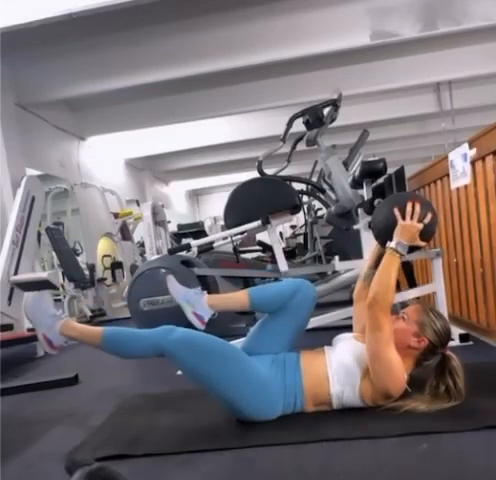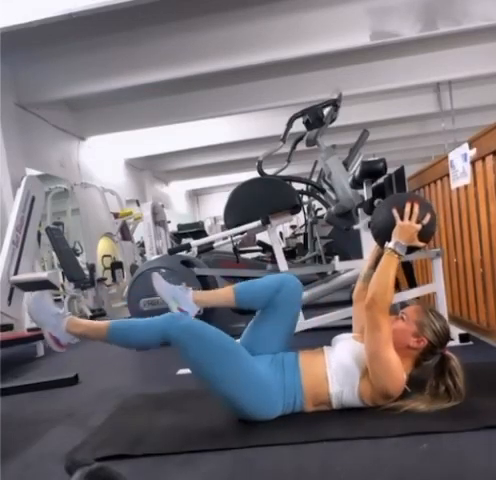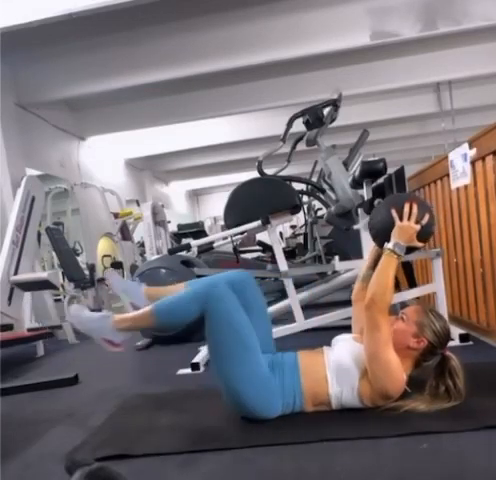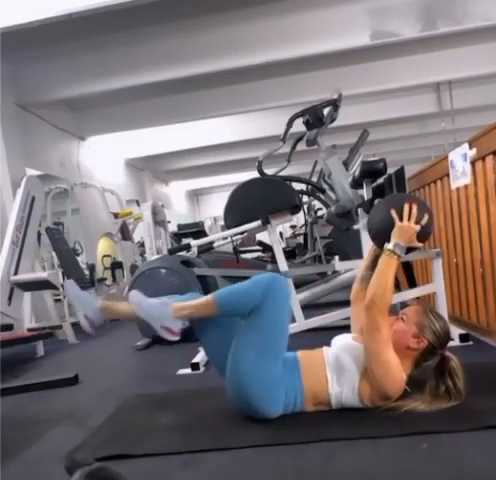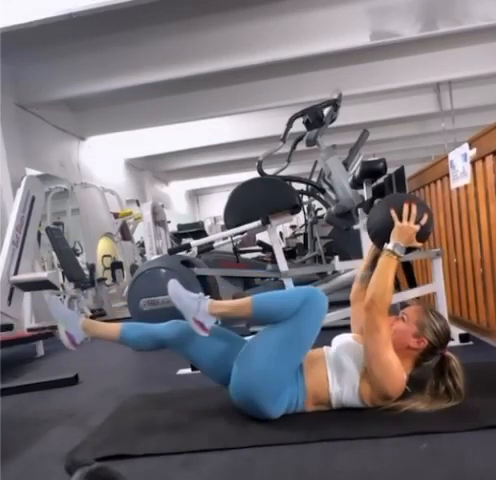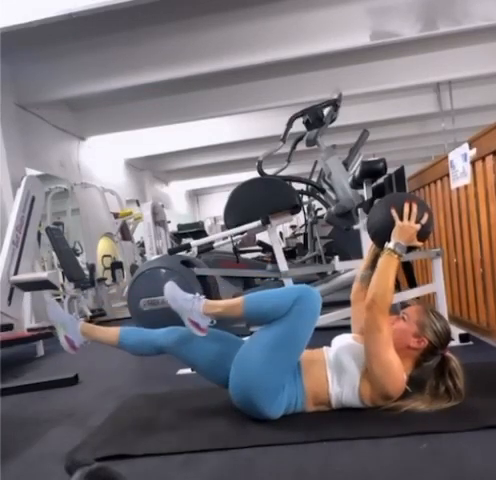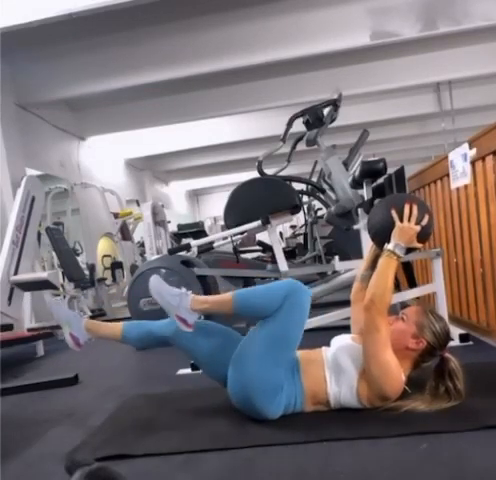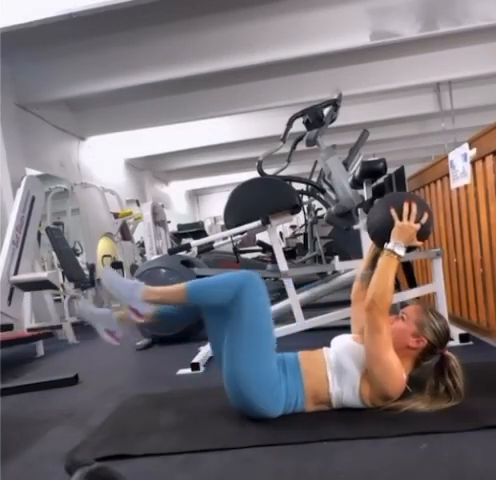
dt=0.2s
person 1, frame 1
left shoulder: (390, 378)
right shoulder: (371, 350)
left elbow: (375, 307)
right elbow: (362, 296)
left wrist: (399, 246)
right wrist: (381, 246)
left hip: (260, 392)
right hip: (265, 365)
left knee: (169, 338)
right knee: (302, 290)
left ankle: (65, 330)
right ankle: (206, 305)
person 1, frame 2
left shoulder: (389, 379)
right shoulder: (371, 349)
left elbow: (373, 308)
right elbow: (361, 297)
left wrist: (398, 246)
right wrist: (381, 247)
left hip: (260, 393)
right hip: (265, 365)
left knee: (176, 326)
right knee: (288, 285)
left ankle: (70, 328)
right ankle: (194, 300)
person 1, frame 3
left shoulder: (390, 378)
right shoulder: (376, 351)
left elbow: (374, 308)
right elbow: (360, 298)
left wrist: (397, 247)
right wrist: (380, 246)
left hip: (260, 393)
right hip: (269, 369)
left knee: (215, 296)
right knee: (237, 281)
left ankle: (116, 326)
right ankle: (147, 296)
person 1, frame 4
left shoulder: (389, 380)
right shoulder: (378, 353)
left elbow: (372, 308)
right elbow: (360, 298)
left wrist: (396, 247)
right wrist: (376, 248)
left hip: (262, 393)
right hip: (266, 371)
left knee: (273, 284)
right knee: (192, 305)
left ankle: (171, 312)
right ankle: (103, 310)
person 1, frame 5
left shoulder: (390, 379)
right shoulder: (370, 350)
left elbow: (372, 309)
right elbow: (359, 298)
left wrist: (396, 248)
right wrist: (375, 248)
left hip: (261, 390)
right hip: (256, 377)
left knee: (313, 297)
right knee: (176, 331)
left ankle: (210, 309)
right ankle: (86, 328)
person 1, frame 6
left shoulder: (390, 379)
right shoulder: (371, 349)
left elbow: (373, 310)
right elbow: (360, 298)
left wrist: (397, 246)
right wrist: (377, 247)
left hip: (260, 390)
right hip: (255, 376)
left knee: (307, 296)
right knee: (173, 336)
left ankle: (206, 308)
right ankle: (83, 332)
person 1, frame 7
left shoulder: (388, 380)
right shoulder: (369, 349)
left elbow: (372, 310)
right elbow: (360, 298)
left wrist: (397, 248)
right wrist: (377, 248)
left hip: (259, 391)
right hip: (256, 376)
left knee: (295, 291)
right knee: (175, 329)
left ankle: (195, 305)
right ankle: (88, 329)
person 1, frame 8
left shoulder: (390, 380)
right shoulder: (374, 348)
left elbow: (373, 309)
right elbow: (360, 298)
left wrist: (396, 247)
right wrist: (378, 245)
left hip: (261, 392)
right hip: (266, 375)
left knee: (247, 283)
right knee: (215, 299)
left ankle: (146, 297)
right ankle: (121, 321)
